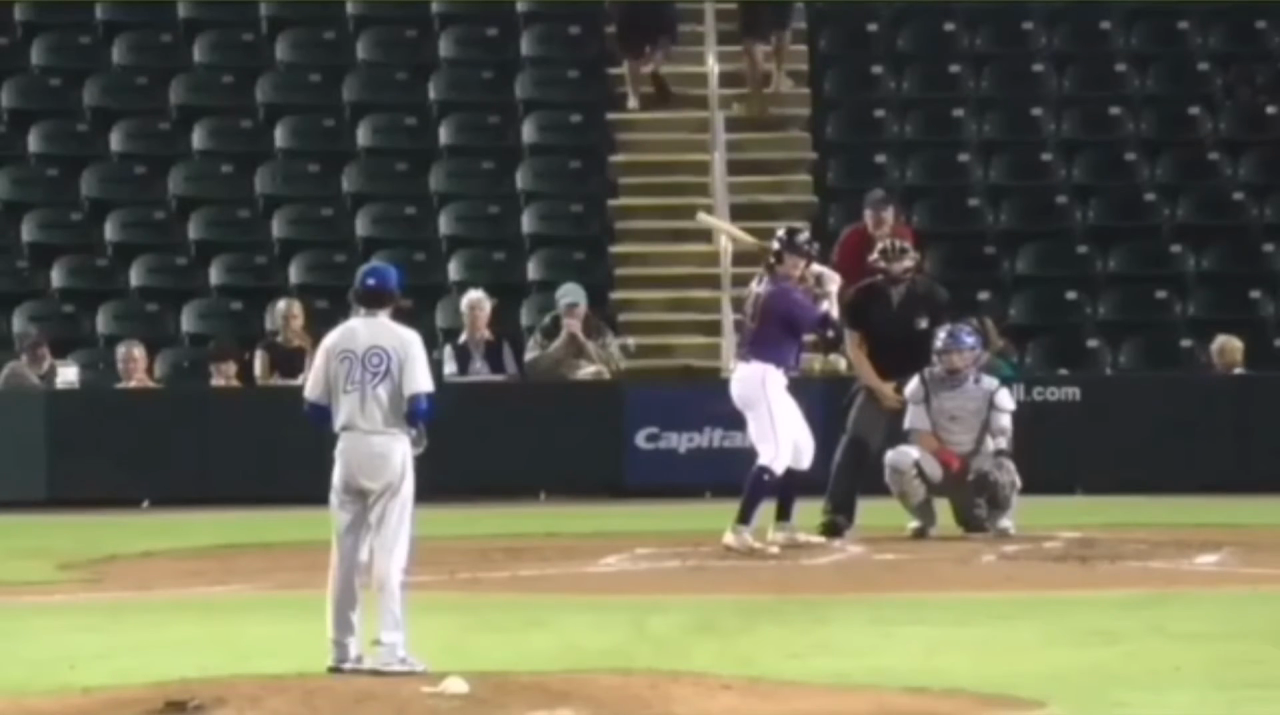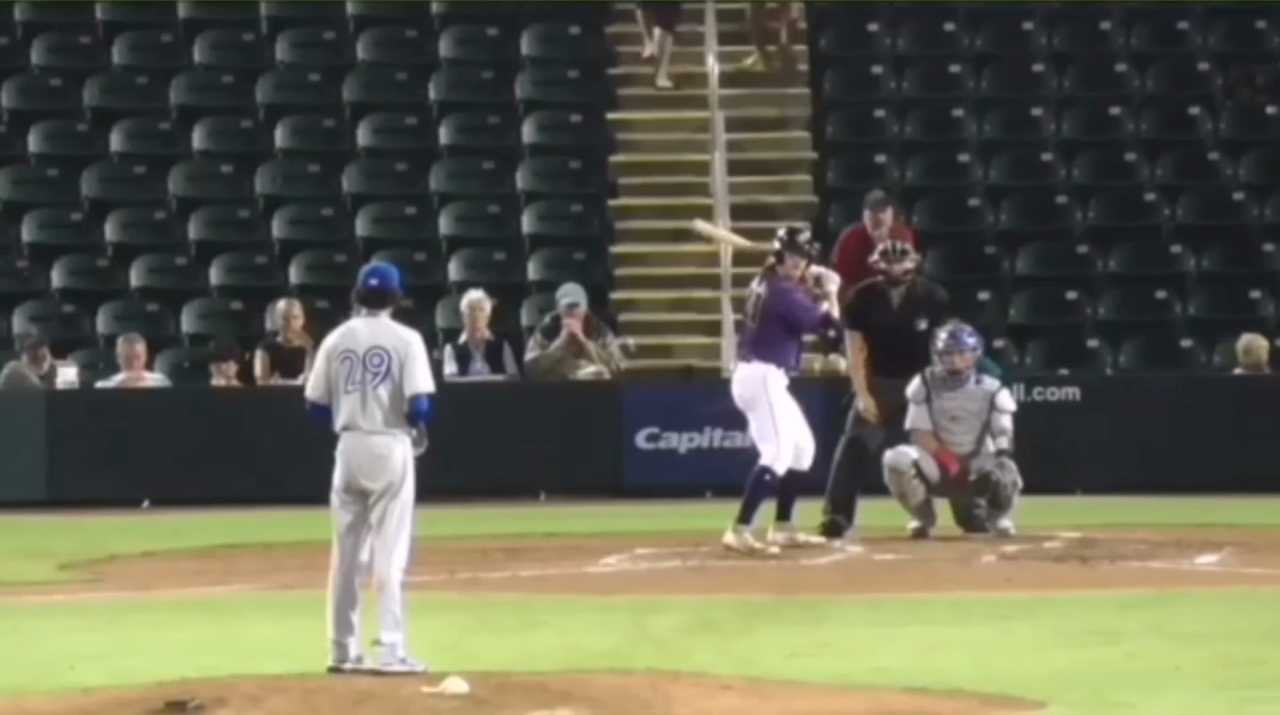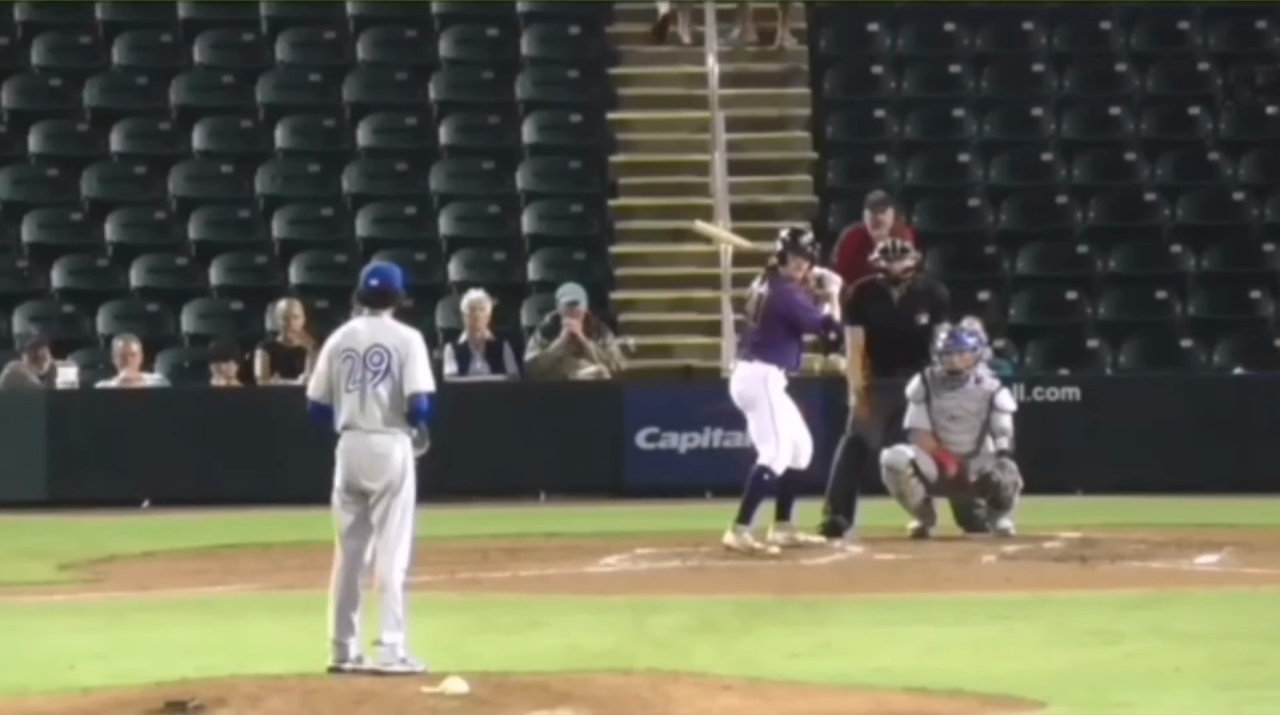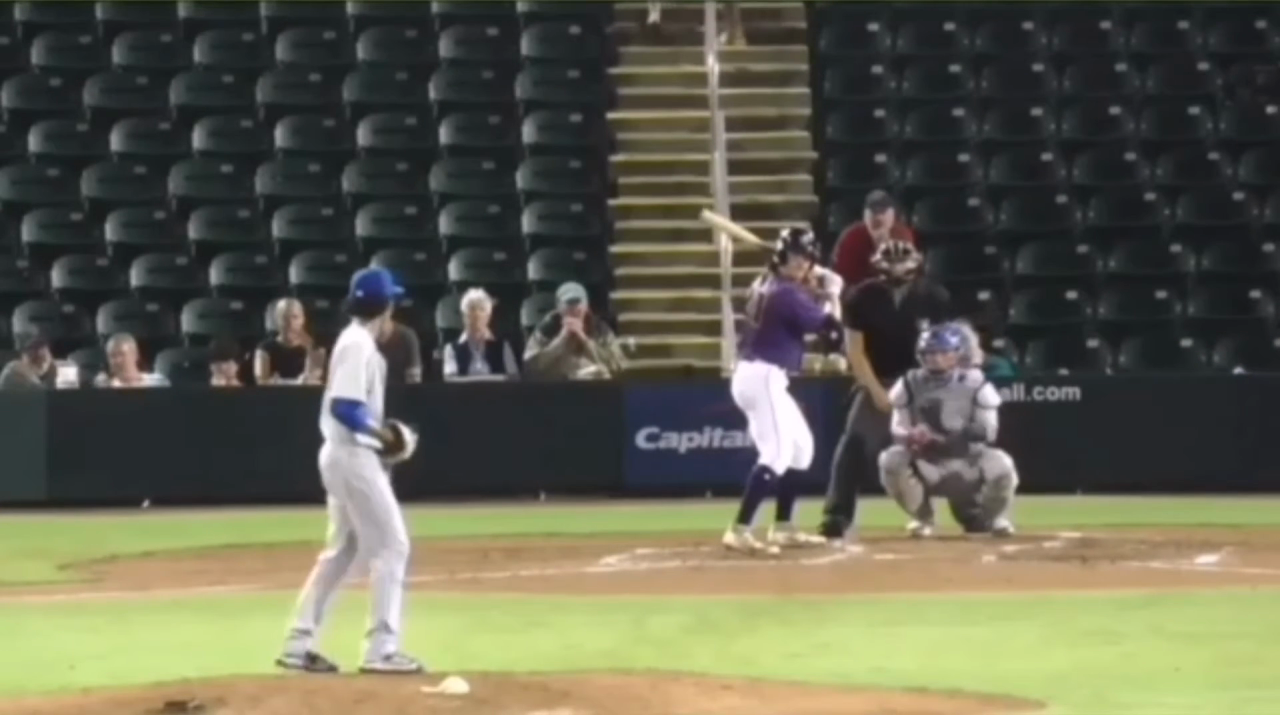
dt=1s
person 1, frame 1
left shoulder: (335, 338)
right shoulder: (404, 338)
left elbow: (314, 406)
right elbow: (418, 406)
right wrist: (416, 430)
left hip: (348, 448)
right hip: (390, 448)
left knee: (345, 552)
right knee: (389, 552)
left ankle: (344, 649)
right ankle: (390, 650)
person 1, frame 2
left shoulder: (336, 339)
right shoulder: (405, 338)
left elbow: (315, 405)
right elbow: (419, 406)
right wrist: (416, 429)
left hip: (349, 448)
right hip: (390, 448)
left knee: (346, 552)
right knee: (389, 552)
left ankle: (343, 649)
right ankle: (390, 650)
person 1, frame 3
left shoulder: (339, 339)
right shoulder: (406, 337)
left elbow: (317, 405)
right elbow: (420, 404)
right wrist: (416, 428)
left hip: (349, 449)
right hip: (390, 448)
left knee: (349, 553)
right knee: (391, 553)
left ankle: (344, 650)
right ankle: (391, 652)
person 1, frame 4
left shoulder: (356, 339)
right shoulder: (359, 345)
right elbow: (343, 407)
left wrist: (379, 431)
right wrist: (383, 433)
left hip: (342, 454)
right hip: (353, 457)
left knee: (340, 553)
right knee: (391, 549)
left ankle: (298, 645)
right ankle: (381, 650)
person 2, frame 1
left shoulder: (765, 283)
right shoulder: (783, 292)
right elbow: (829, 324)
left hip: (763, 377)
right hip: (760, 377)
left knee: (801, 447)
right knee: (776, 453)
left ankle: (782, 528)
right ankle: (738, 531)
person 2, frame 2
left shoulder: (765, 283)
right shoulder: (784, 291)
left elbow: (801, 315)
right elbow: (828, 322)
left wrist: (816, 291)
right wrist: (831, 291)
left hip: (763, 376)
right hip: (761, 377)
left knee: (801, 447)
right knee: (778, 453)
left ankle: (782, 528)
right ankle: (739, 530)
person 2, frame 3
left shoulder: (766, 283)
right shoulder: (786, 292)
left elbow: (800, 316)
right elbow: (828, 324)
left hip: (758, 376)
right hip: (760, 377)
left knee: (800, 446)
right knee: (776, 452)
left ankle: (782, 528)
right ankle: (739, 531)
person 2, frame 4
left shoulder: (767, 284)
right shoulder: (786, 292)
left elbow: (801, 313)
right elbow: (830, 323)
left hip: (759, 376)
right hip: (762, 377)
left knee: (800, 446)
right knee: (777, 453)
left ankle: (782, 528)
right ankle: (739, 530)
person 3, frame 1
left shoulder: (932, 294)
right shoulder: (861, 296)
right elbow: (854, 347)
right wrist: (878, 386)
right hip: (877, 381)
right knee: (856, 445)
right ankle: (835, 518)
person 3, frame 2
left shoulder: (933, 296)
right shoulder: (862, 297)
right elbow: (855, 350)
right wrist: (862, 394)
right hip: (878, 382)
right knee: (855, 446)
right ankle: (836, 519)
person 3, frame 3
left shoulder: (933, 292)
right shoulder: (862, 294)
right elbow: (854, 347)
right wrist: (856, 390)
right hip: (878, 381)
right knee: (856, 444)
right ankle: (836, 518)
person 3, frame 4
left shoulder: (934, 296)
right shoulder: (861, 297)
right elbow: (855, 350)
right wrist: (876, 390)
right hip: (877, 382)
right knee: (855, 445)
right ankle: (836, 517)
person 4, frame 1
left shoulder: (990, 388)
right shoulder: (924, 384)
left elbow: (1002, 438)
right elbow: (919, 435)
left wrist: (1002, 467)
right wrist: (949, 459)
left hip: (978, 463)
right hip: (937, 462)
left knee: (1003, 475)
right knee: (899, 459)
left ankle: (997, 515)
right ankle: (924, 517)
person 4, frame 2
left shoulder: (991, 390)
right shoulder: (925, 384)
left elbow: (1004, 438)
right elbow: (919, 435)
left wrist: (1003, 464)
right wrist: (948, 460)
left hip: (978, 465)
right hip: (937, 463)
left knee: (1005, 474)
right knee: (897, 459)
left ankle: (997, 515)
right ankle: (924, 516)
person 4, frame 3
left shoulder: (991, 388)
right shoulder: (925, 383)
left elbow: (1004, 435)
right elbow: (918, 434)
left wrist: (1003, 463)
right wrist: (947, 460)
left hip: (978, 464)
right hip: (935, 462)
left knee: (1006, 476)
right knee: (893, 458)
left ankle: (997, 515)
right ankle: (924, 516)
person 4, frame 4
left shoulder: (976, 385)
right shoulder: (910, 384)
left elbow: (989, 433)
right elbow: (898, 434)
left wrist: (956, 427)
right wrist: (915, 435)
left hip: (968, 462)
right hip: (928, 462)
left knee: (1001, 465)
right knee: (891, 460)
left ankle: (994, 516)
right ankle: (922, 517)
